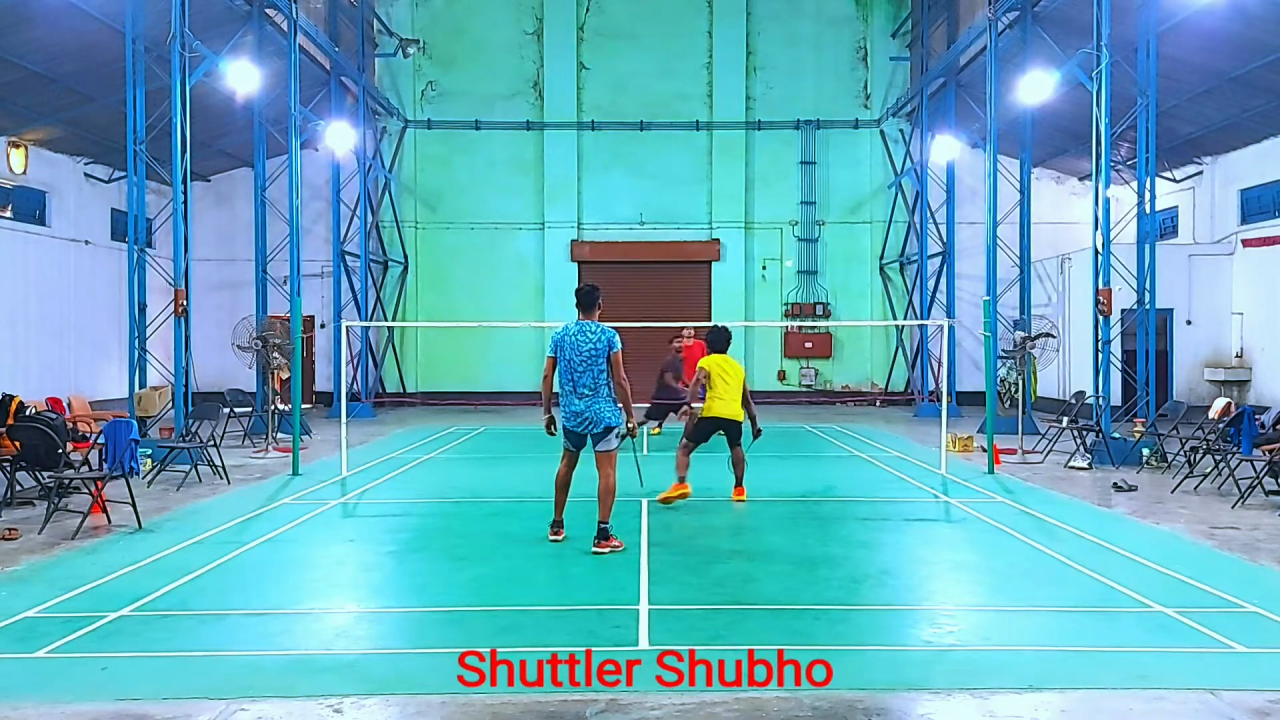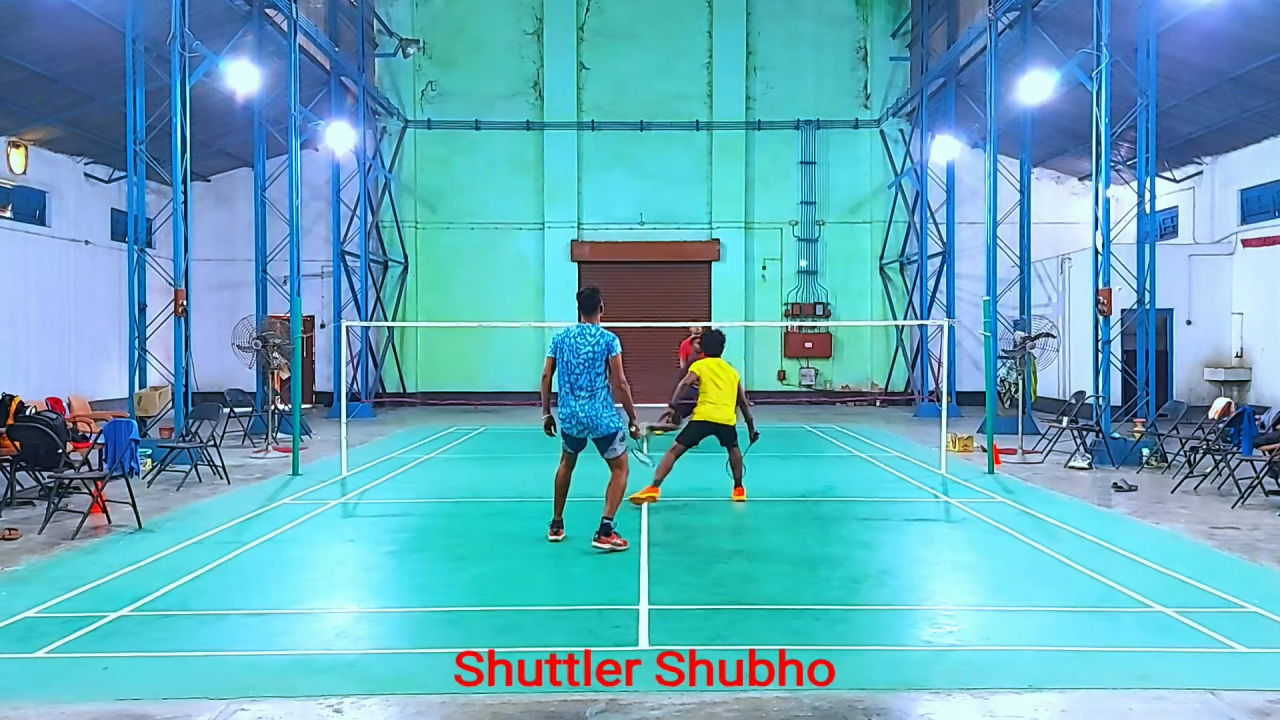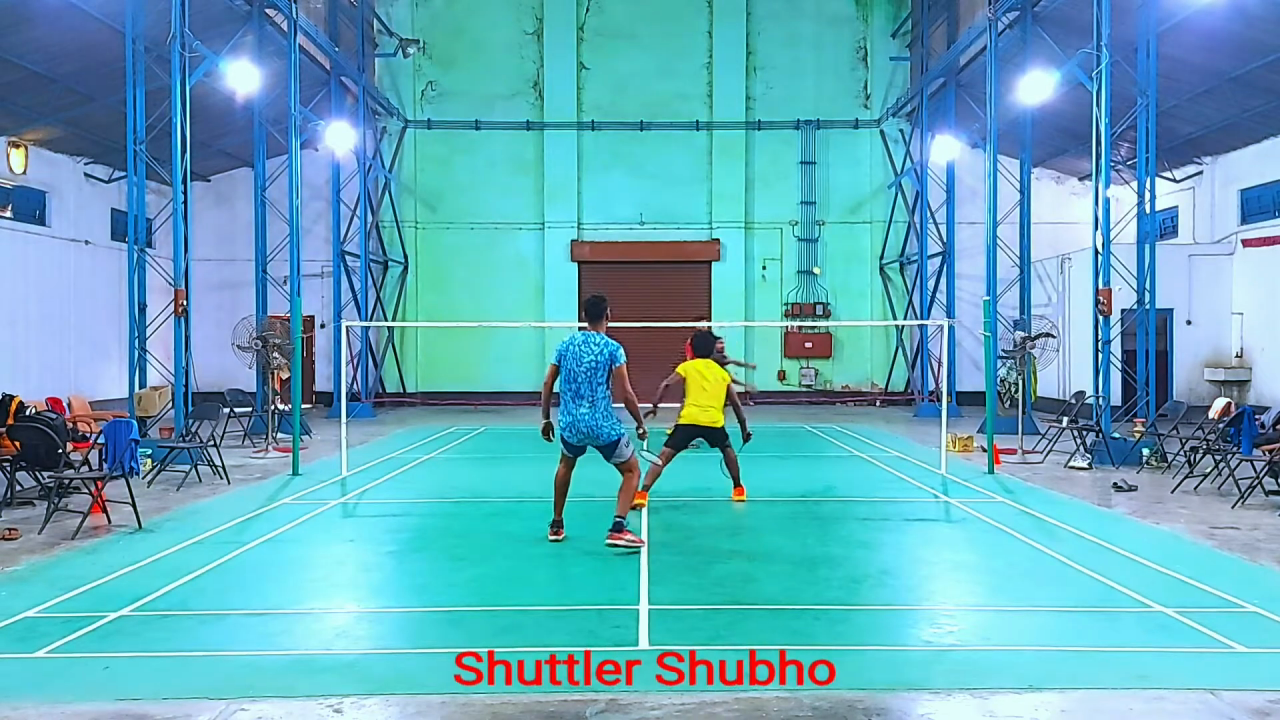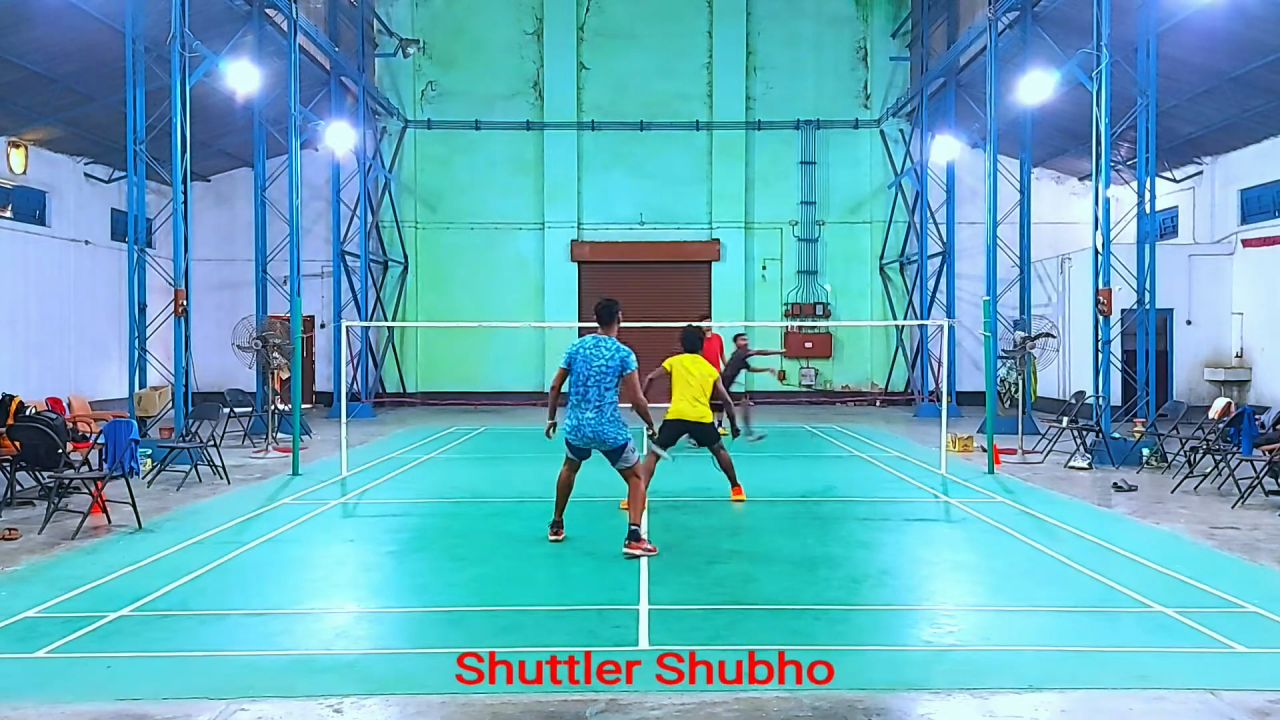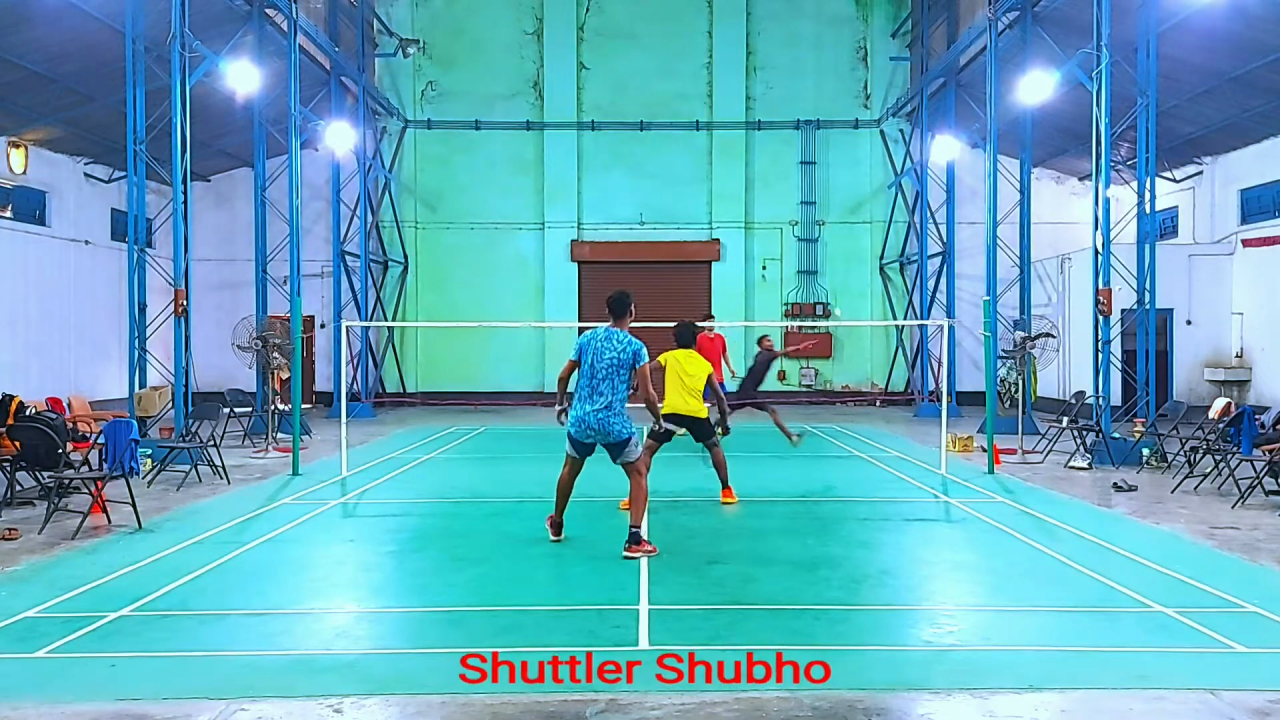
dt=0.1s
person 1, frame 1
left shoulder: (560, 335)
right shoulder: (609, 336)
left elbow: (547, 377)
right elbow: (620, 380)
left wrist: (547, 413)
right wrist: (630, 415)
left hip: (571, 414)
right hip: (603, 413)
left knee: (567, 464)
right knee: (606, 470)
left ankle: (557, 525)
right ankle: (603, 534)
person 1, frame 2
left shoulder: (560, 337)
right shoulder: (608, 340)
left elbow: (546, 377)
right elbow: (619, 384)
left wrist: (546, 413)
right wrist: (633, 419)
left hip: (569, 416)
right hip: (602, 417)
left knee: (566, 465)
right knee: (620, 470)
left ankle: (556, 525)
right ankle: (605, 530)
person 1, frame 3
left shoulder: (566, 344)
right shoulder: (612, 349)
left elbow: (547, 385)
right elbow: (626, 393)
left wrist: (545, 419)
right wrist: (640, 423)
left hip: (570, 424)
right hip: (603, 425)
left knee: (565, 468)
right knee: (631, 472)
left ankle: (556, 525)
right ankle: (618, 527)
person 1, frame 4
left shoulder: (577, 346)
right shoulder: (624, 354)
left elbow: (555, 386)
right elbow: (637, 399)
left wrist: (551, 419)
right wrist: (651, 426)
left hip: (575, 426)
right hip: (609, 429)
left knee: (568, 469)
right knee: (637, 478)
left ankle: (556, 525)
right ankle: (634, 537)
person 1, frame 5
left shoulder: (587, 338)
right shoulder: (635, 347)
left elbow: (564, 376)
right elbow: (647, 394)
left wrist: (561, 406)
right wrist: (657, 418)
left hip: (580, 420)
right hip: (614, 423)
left knee: (570, 470)
right knee: (638, 475)
left ankle: (556, 524)
right ankle: (634, 539)
person 2, frame 1
left shoulder: (707, 361)
right shoulder: (737, 367)
left elbow: (697, 380)
right elbow: (747, 399)
left wrist: (688, 404)
right wrist: (755, 424)
left hip: (713, 413)
right hip: (735, 416)
left knee: (684, 448)
right knee: (736, 448)
left ankle: (681, 484)
right ankle: (739, 489)
person 2, frame 2
left shoulder: (700, 365)
right shoulder: (732, 371)
left elbow: (685, 384)
right elbow: (743, 403)
right wrist: (751, 428)
left hip: (703, 417)
right hip: (726, 420)
left knee: (674, 452)
right knee: (733, 448)
left ankle: (653, 489)
right ankle: (738, 489)
person 2, frame 3
left shoulder: (688, 366)
right shoulder: (722, 374)
left elbow: (667, 384)
right elbow: (737, 405)
left wrist: (654, 406)
right wrist: (744, 429)
left hip: (688, 421)
right hip: (714, 423)
left knee: (664, 456)
right knee: (727, 450)
left ankle: (642, 494)
right ankle: (737, 489)
person 2, frame 4
left shoulder: (674, 361)
right shoulder: (711, 370)
left elbow: (651, 377)
right elbow: (727, 401)
right wrist: (734, 426)
left hip: (676, 416)
right hip: (702, 418)
left knee: (653, 453)
right knee: (719, 450)
right ankle: (736, 489)
person 2, frame 5
left shoulder: (669, 357)
right shoulder: (706, 364)
right elbow: (720, 397)
right wrist: (724, 423)
left hip: (672, 412)
right hip: (698, 413)
left knee: (648, 449)
right knee: (714, 447)
right ankle: (726, 491)
